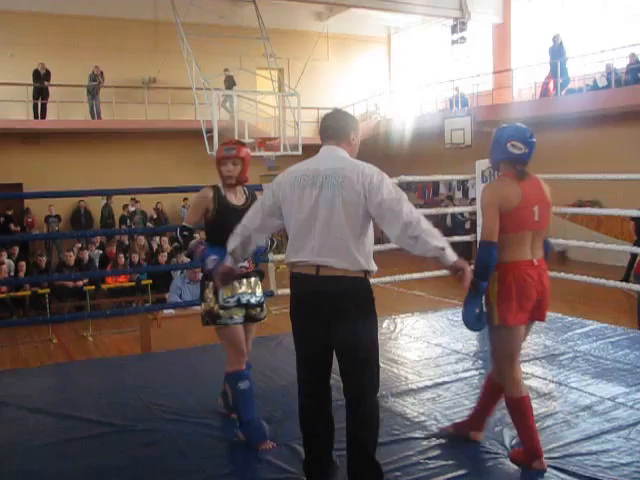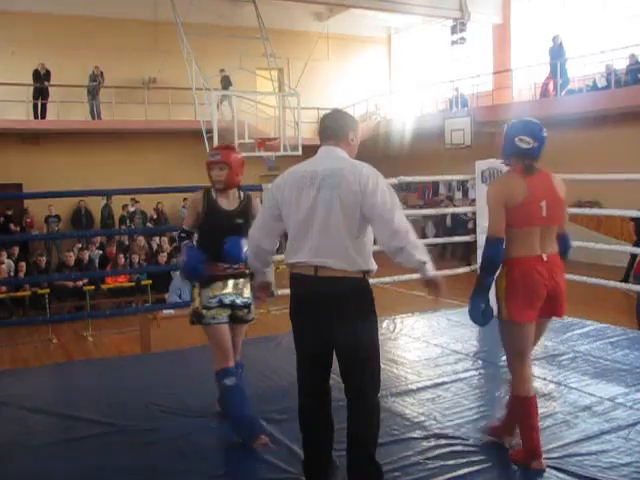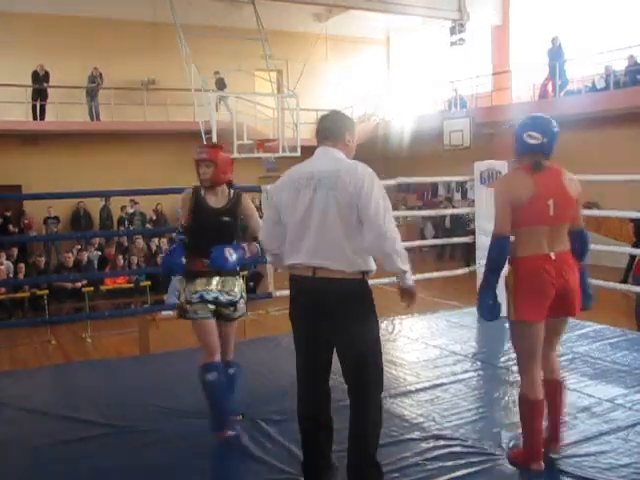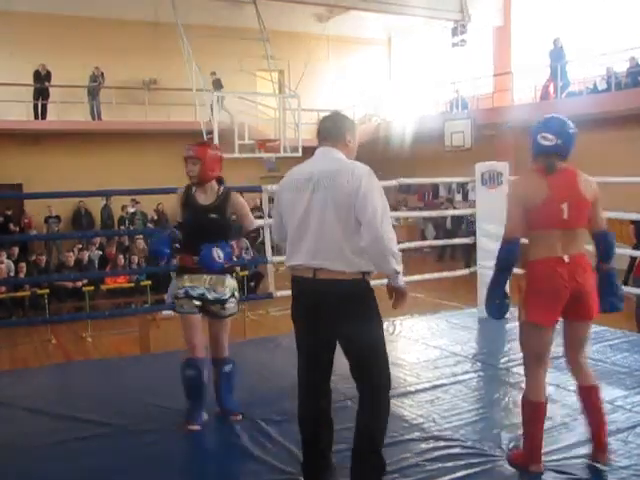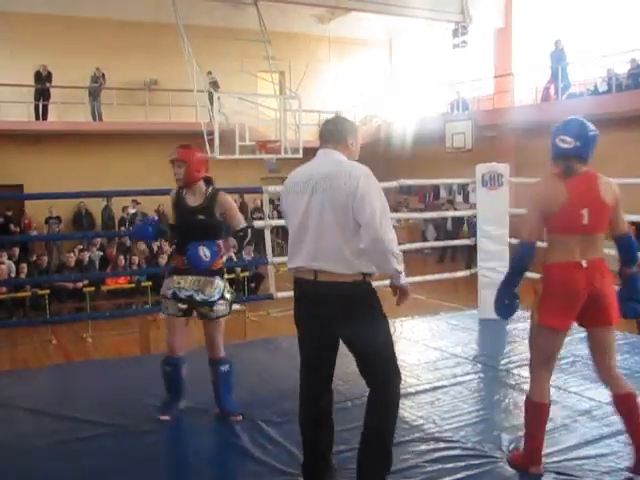
dt=0.1s
person 1, frame 1
left shoulder: (289, 177)
right shoulder: (365, 174)
left elbow: (253, 223)
right elbow: (406, 220)
left wrist: (230, 261)
right wrist: (448, 256)
left hip: (304, 287)
right hip: (349, 289)
left knee: (312, 382)
right knee: (361, 386)
person 1, frame 2
left shoulder: (289, 178)
right shoulder: (362, 175)
left elbow: (261, 233)
right elbow: (394, 228)
left wrist: (261, 274)
right wrist: (427, 269)
left hip: (303, 288)
right hip: (348, 289)
left knee: (312, 383)
right knee: (362, 387)
person 1, frame 3
left shoulder: (288, 179)
right shoulder: (359, 174)
left elbow: (269, 237)
right elbow: (383, 232)
right wrist: (404, 276)
left hip: (303, 289)
right hip: (347, 290)
left knee: (312, 383)
right knee: (365, 386)
person 1, frame 4
left shoulder: (290, 179)
right shoulder: (358, 174)
left elbow: (281, 235)
right elbow: (378, 232)
right wrist: (396, 276)
left hip: (304, 289)
right hip: (349, 291)
left knee: (312, 383)
right knee: (374, 384)
person 1, frame 5
left shoulder: (294, 180)
right shoulder: (357, 174)
right elbow: (378, 233)
right wrist: (397, 275)
left hip: (307, 290)
right hip: (350, 292)
left knee: (314, 384)
right knee: (385, 381)
person 2, frame 1
left shoulder: (495, 189)
right shoulder: (542, 187)
left elbow: (488, 250)
right elbow: (545, 244)
left wrist: (474, 296)
left hip: (513, 279)
right hip: (539, 277)
left knee: (508, 366)
right knee: (506, 359)
left ankle: (532, 454)
right ankle: (474, 424)
person 2, frame 2
left shoulder: (502, 185)
right shoulder: (555, 182)
left elbow: (495, 246)
right elbow: (562, 238)
left wrist: (480, 291)
left hip: (522, 275)
right hip: (552, 271)
left knee: (519, 365)
right knee: (522, 357)
left ankle: (531, 453)
right ankle: (509, 426)
person 2, frame 3
left shoulder: (510, 182)
right shoulder: (569, 181)
left elbow: (500, 243)
right elbow: (579, 236)
left wrist: (487, 288)
right wrist: (580, 276)
left hip: (531, 272)
right hip: (565, 270)
left knee: (529, 366)
right knee: (547, 355)
left ankle: (532, 455)
right ankle: (552, 437)
person 2, frame 4
left shoulder: (524, 185)
right shoulder: (587, 183)
left elbow: (511, 244)
right elbow: (602, 237)
left wrist: (497, 287)
right wrist: (608, 279)
left hip: (543, 276)
right hip: (581, 273)
left knee: (535, 368)
right knee: (578, 360)
left ankle: (531, 457)
right ankle: (600, 447)
person 2, frame 5
left shoulder: (544, 189)
right shoulder: (608, 187)
left elbow: (527, 248)
left wrist: (508, 287)
left hip: (560, 281)
right hip: (599, 279)
left knee: (541, 370)
right knee: (608, 369)
left ankle: (531, 458)
person 3, frame 1
left shoulder: (253, 198)
right shoulder: (207, 196)
right elbow: (184, 232)
right wrist: (203, 254)
left hip: (249, 280)
right hip: (220, 283)
left knee: (243, 353)
right knee: (237, 356)
left ankle: (230, 400)
right ankle: (253, 429)
person 3, frame 2
left shoulder: (251, 202)
right shoulder: (200, 199)
right elbow: (185, 234)
right wrist: (190, 255)
left hip: (240, 283)
right hip: (210, 284)
left knee: (234, 354)
right knee: (225, 355)
left ankle: (228, 402)
right ankle: (245, 425)
person 3, frame 3
left shoulder: (240, 201)
right shoulder: (190, 197)
left elbow: (259, 236)
left wrist: (243, 253)
right wrist: (177, 249)
left hip: (228, 281)
right hip: (197, 281)
left knee: (226, 350)
right knee: (212, 351)
left ankle: (225, 405)
right ankle: (220, 416)
person 3, frame 4
left shoulder: (231, 198)
right shoulder: (184, 195)
left elbow: (255, 234)
right wrist: (167, 240)
left hip: (220, 278)
right hip: (189, 278)
left knee: (221, 347)
right knee: (196, 348)
left ankle: (226, 403)
right ankle: (195, 408)
person 3, frame 5
left shoulder: (220, 199)
right shoulder: (176, 197)
left elbow: (245, 234)
left wrist: (221, 247)
right wrist: (156, 229)
left hip: (211, 279)
right hip: (179, 277)
left knee: (215, 346)
right knee: (175, 348)
left ankle: (226, 403)
right ankle: (173, 399)
